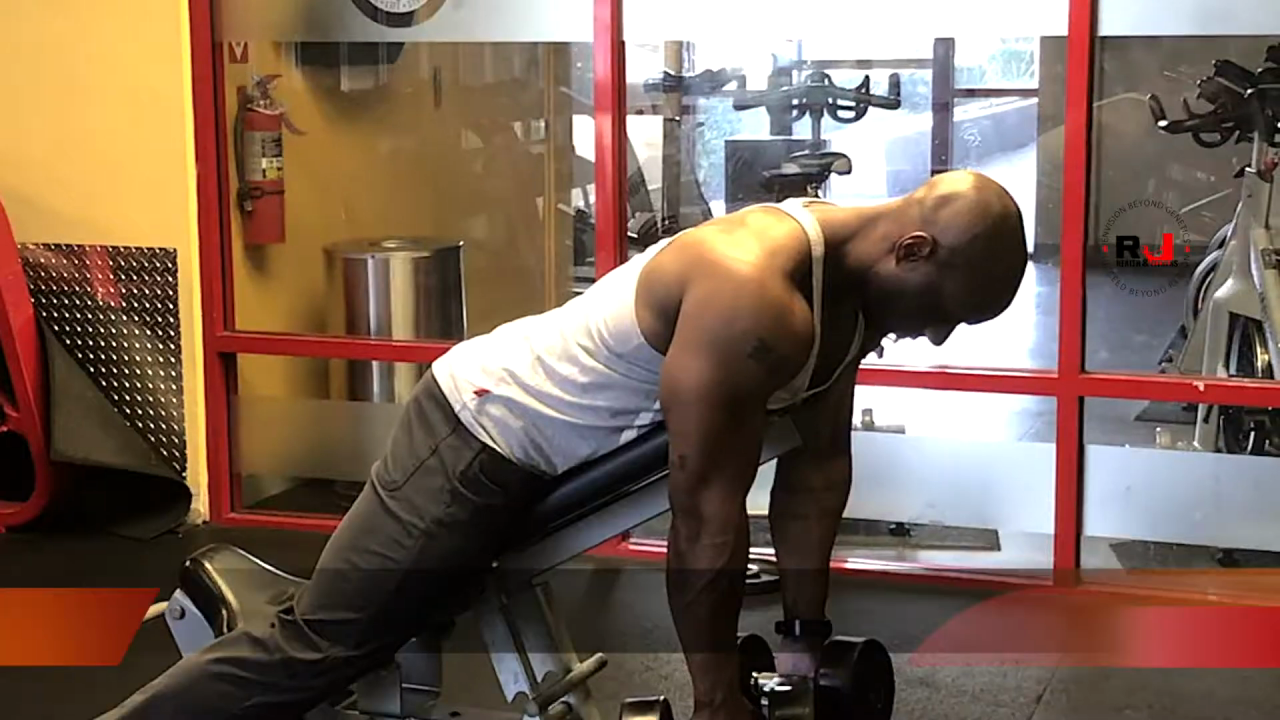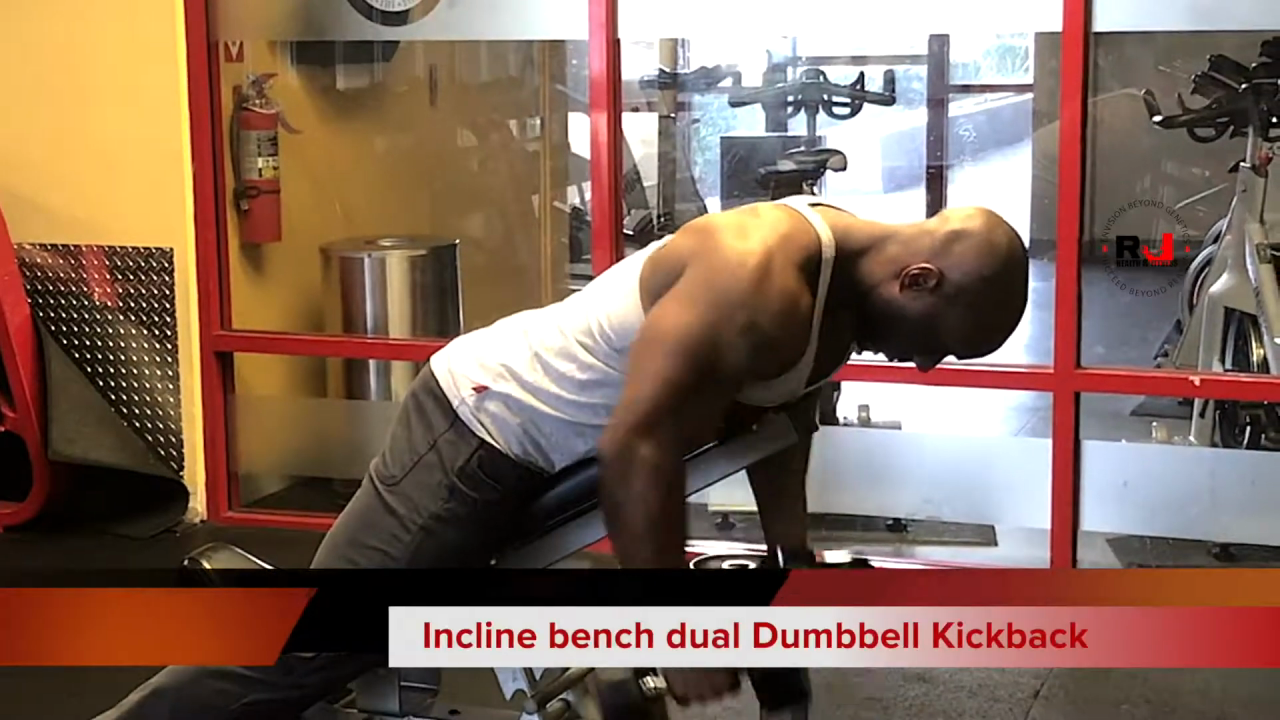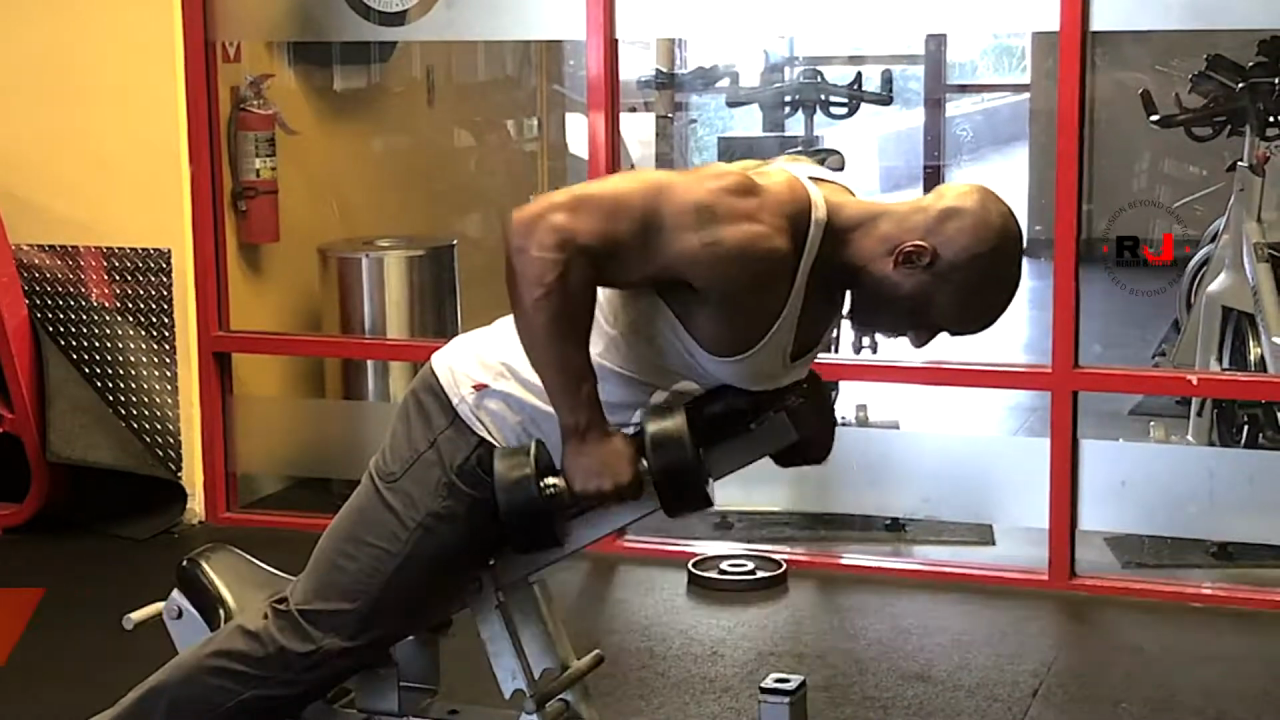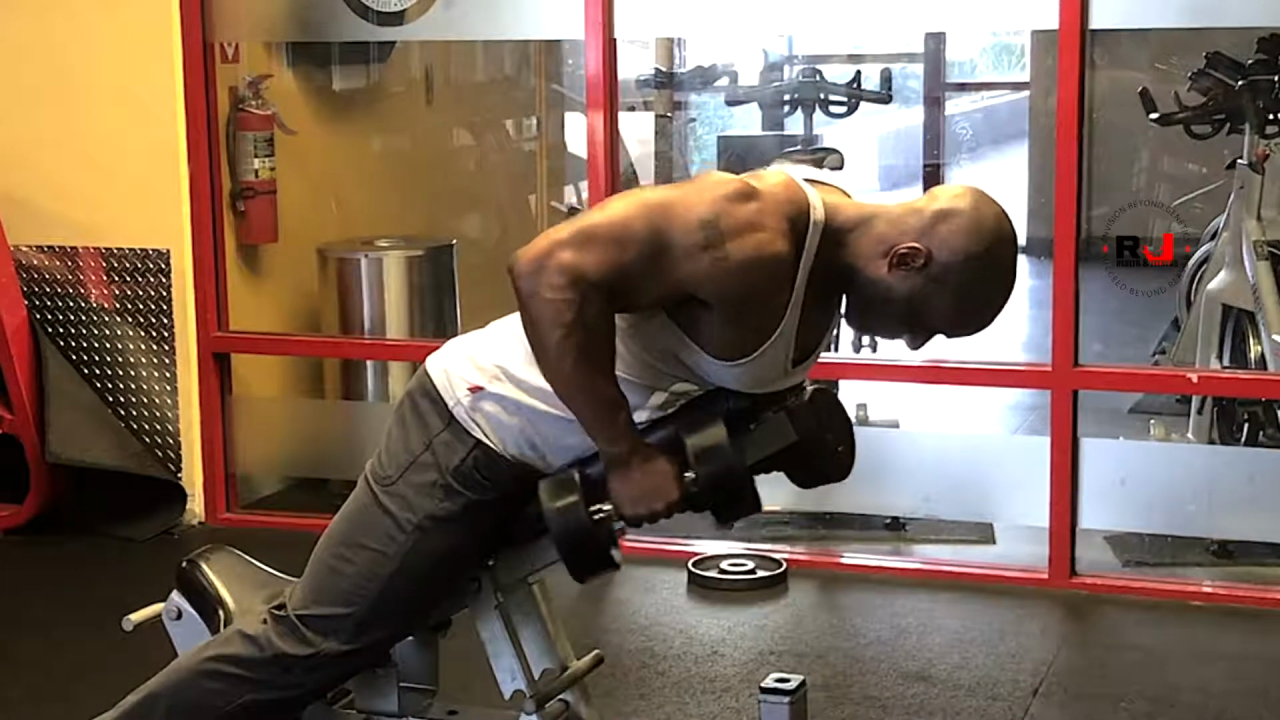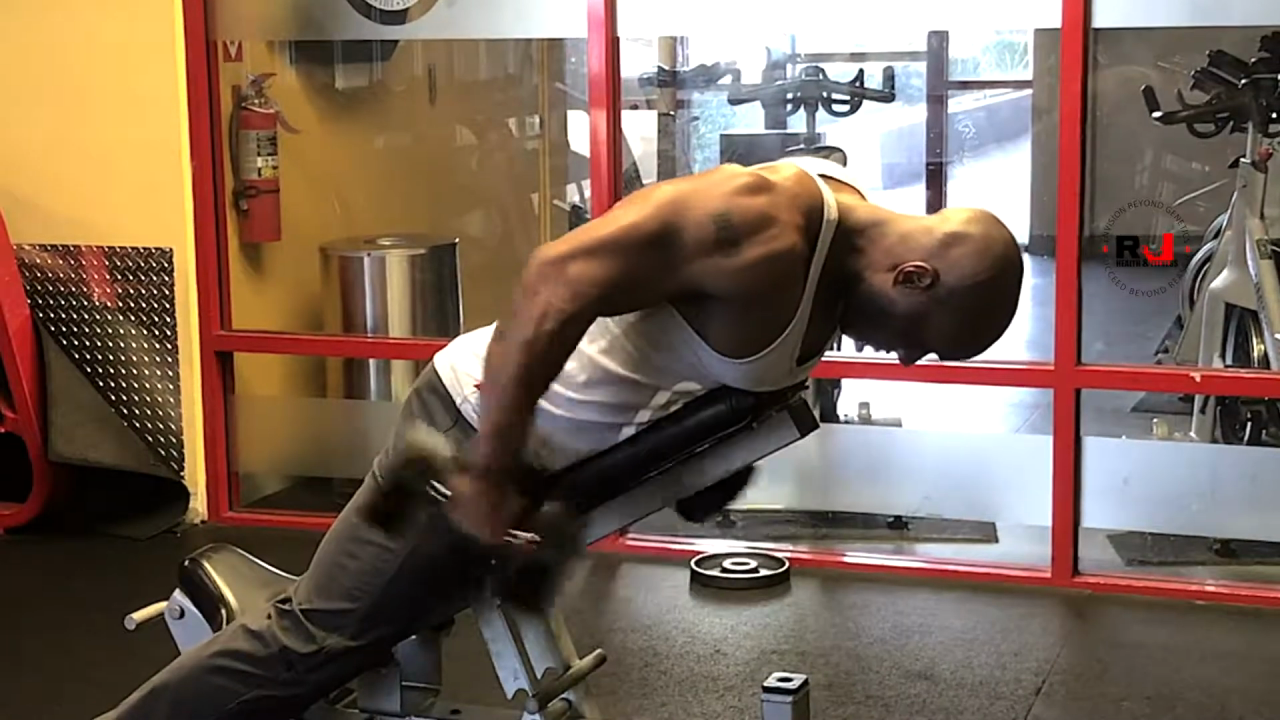
dt=0.5s
person 1, frame 1
left shoulder: (854, 283)
right shoulder: (756, 295)
left elbow: (817, 461)
right elbow: (705, 514)
left wrist: (806, 634)
left hip: (544, 444)
right hip: (486, 429)
left knee: (392, 619)
right knee: (322, 642)
person 1, frame 2
left shoulder: (845, 277)
right shoulder: (765, 279)
left elbow: (777, 412)
right elbow: (632, 449)
left wrist: (791, 559)
left hip: (539, 439)
right hip: (485, 423)
right knee: (319, 640)
person 1, frame 3
left shoulder: (836, 241)
right shoulder: (756, 228)
right elbow: (544, 230)
right wrist: (586, 432)
left hip: (533, 435)
right hip: (490, 422)
left knee: (385, 616)
right knee: (315, 635)
person 1, frame 4
left shoulder: (835, 239)
right shoulder: (752, 233)
right elbow: (550, 271)
right wrist: (627, 456)
left hip: (537, 448)
right hip: (481, 427)
left knee: (363, 620)
right knee: (312, 636)
person 1, frame 5
left shoulder: (845, 242)
right shoulder: (768, 228)
right elbow: (561, 277)
right wrist: (489, 471)
left hip: (564, 442)
right hip: (494, 421)
left knee: (388, 618)
right knee: (319, 637)
